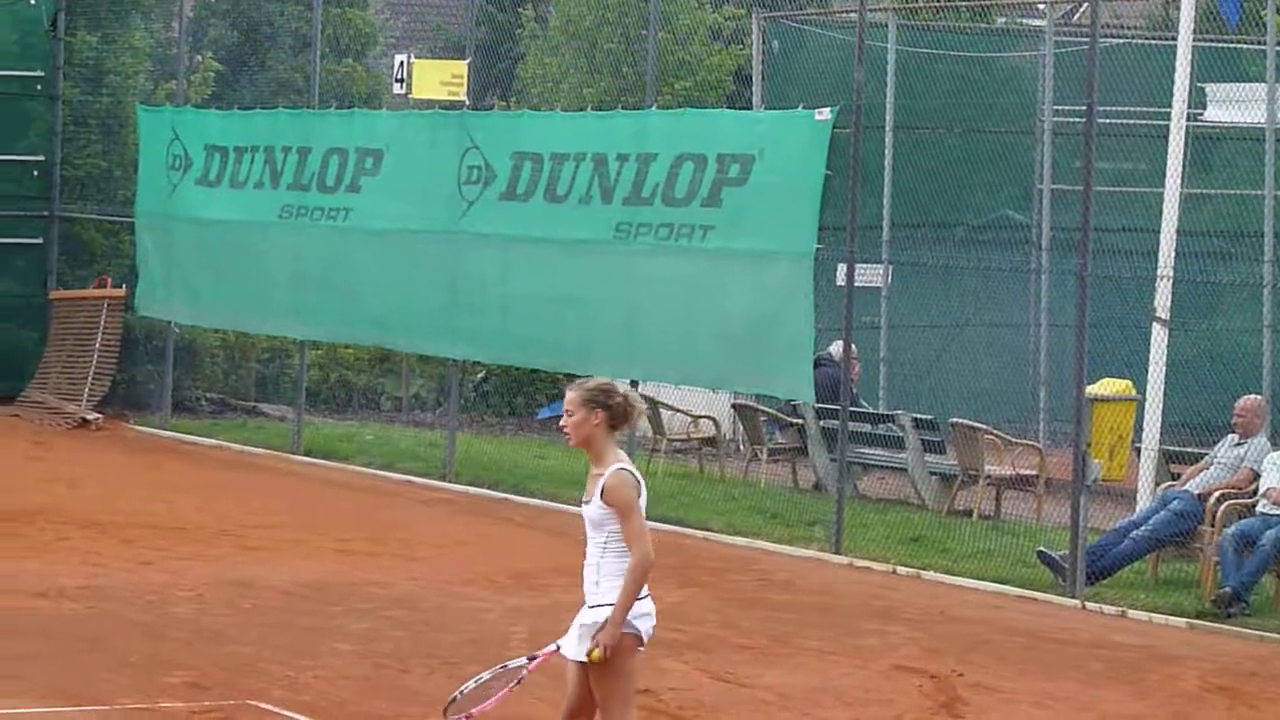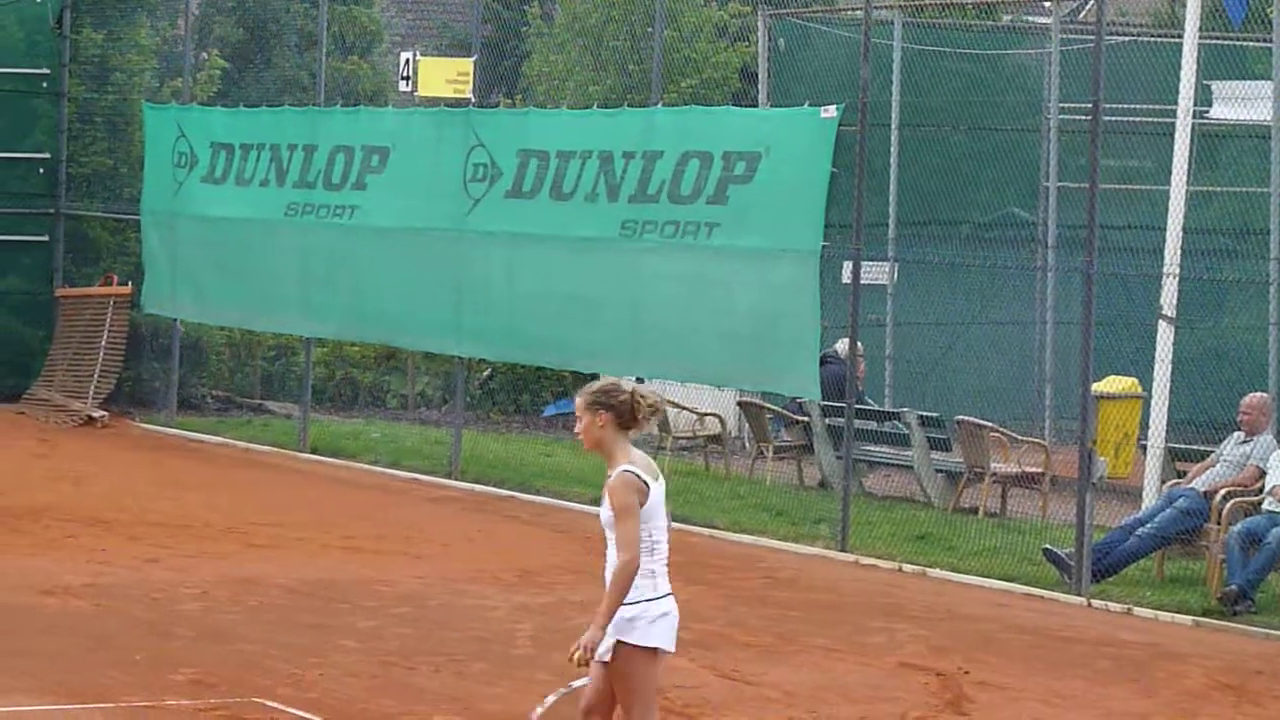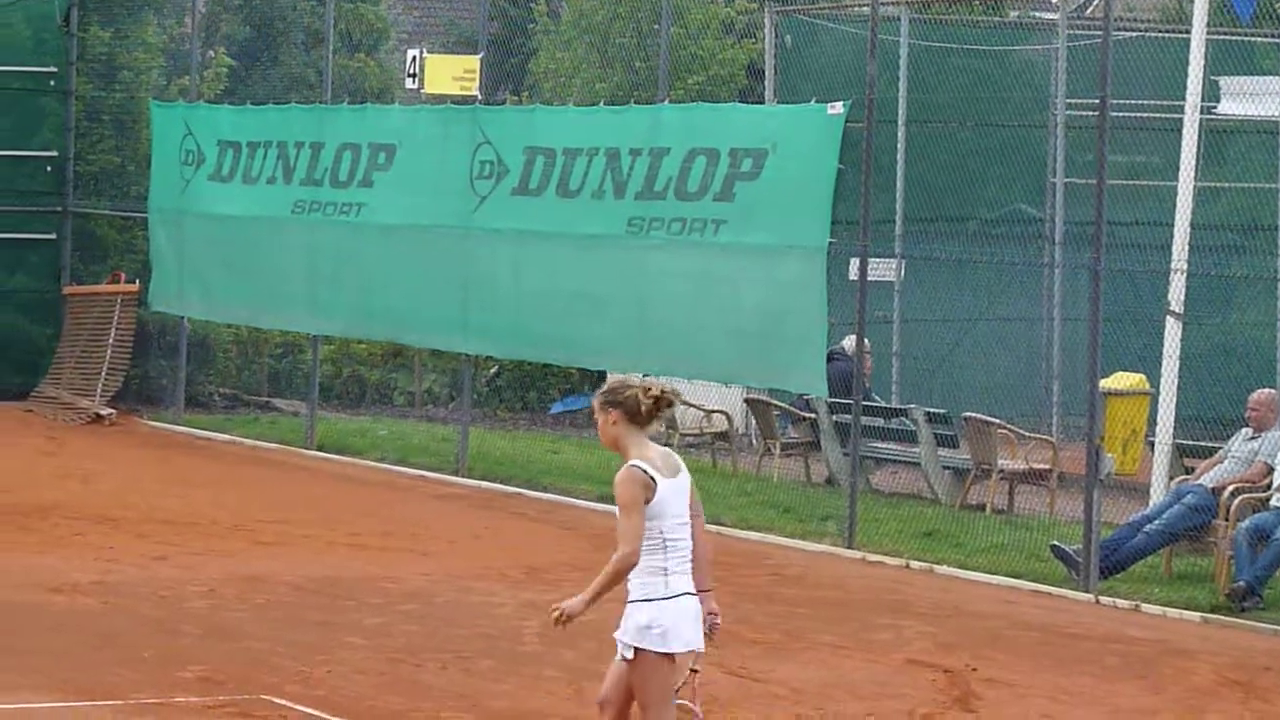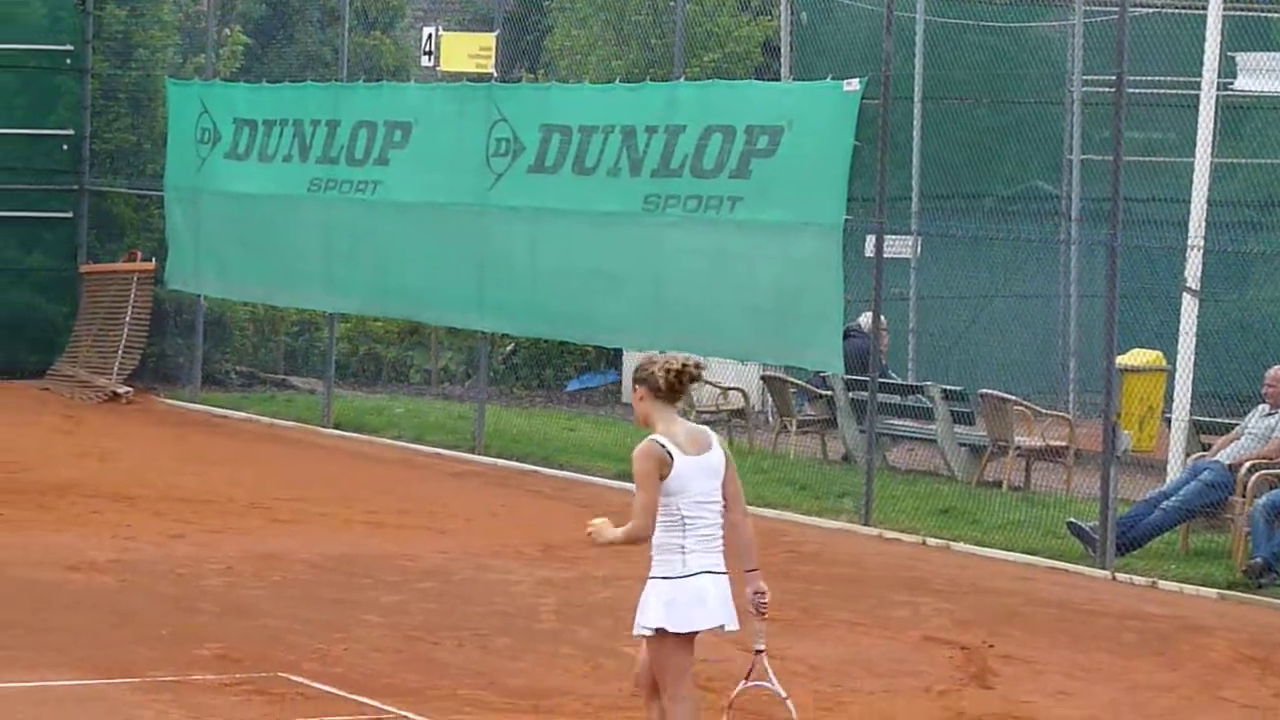
dt=0.1s
person 1, frame 1
left shoulder: (618, 480)
right shoulder: (599, 468)
left elbow: (643, 557)
left wrist: (616, 623)
left hip: (614, 613)
right hip: (601, 608)
person 1, frame 2
left shoulder: (623, 481)
right shoulder: (643, 466)
left elbow: (628, 563)
right elbow: (654, 543)
left wrist: (595, 630)
left hip: (636, 612)
right hip: (641, 607)
person 1, frame 3
left shoulder: (631, 476)
right shoulder: (673, 461)
left elbow: (629, 556)
right elbow: (699, 535)
left wrist: (584, 601)
right wrist: (705, 596)
left hip: (653, 609)
right hip: (677, 602)
person 1, frame 4
left shoulder: (650, 451)
right shoulder: (712, 440)
left elbow: (642, 531)
right elbow: (739, 514)
left wrist: (608, 535)
right wrist: (753, 575)
left hip: (675, 585)
right hip: (710, 580)
right knee: (649, 679)
person 2, frame 1
left shoulder: (1259, 446)
right shoulder: (1229, 440)
left elbow: (1242, 481)
left wrist: (1203, 491)
right wrist: (1177, 487)
left hip: (1199, 504)
right hip: (1179, 494)
left knee: (1144, 535)
right knee: (1127, 526)
left ankle: (1087, 573)
person 2, frame 2
left shoulder: (1265, 443)
right shoulder: (1235, 437)
left elbow: (1247, 479)
left wrist: (1208, 489)
right wrist: (1183, 485)
left hip: (1204, 502)
right hip: (1185, 492)
left knee: (1149, 533)
right knee: (1133, 524)
left ankle: (1092, 571)
person 2, frame 3
right shoulder: (1243, 434)
left elbow: (1255, 475)
left wrist: (1216, 485)
right wrist: (1191, 481)
left hip: (1212, 498)
right hip: (1194, 488)
left knee: (1158, 530)
right knee: (1141, 521)
left ankle: (1100, 568)
person 2, frame 4
right shoulder: (1260, 410)
left wrist: (1236, 462)
right wrist: (1207, 459)
left hip: (1229, 473)
right hip: (1210, 464)
left knee: (1174, 507)
right knee: (1159, 497)
left ankle: (1117, 544)
